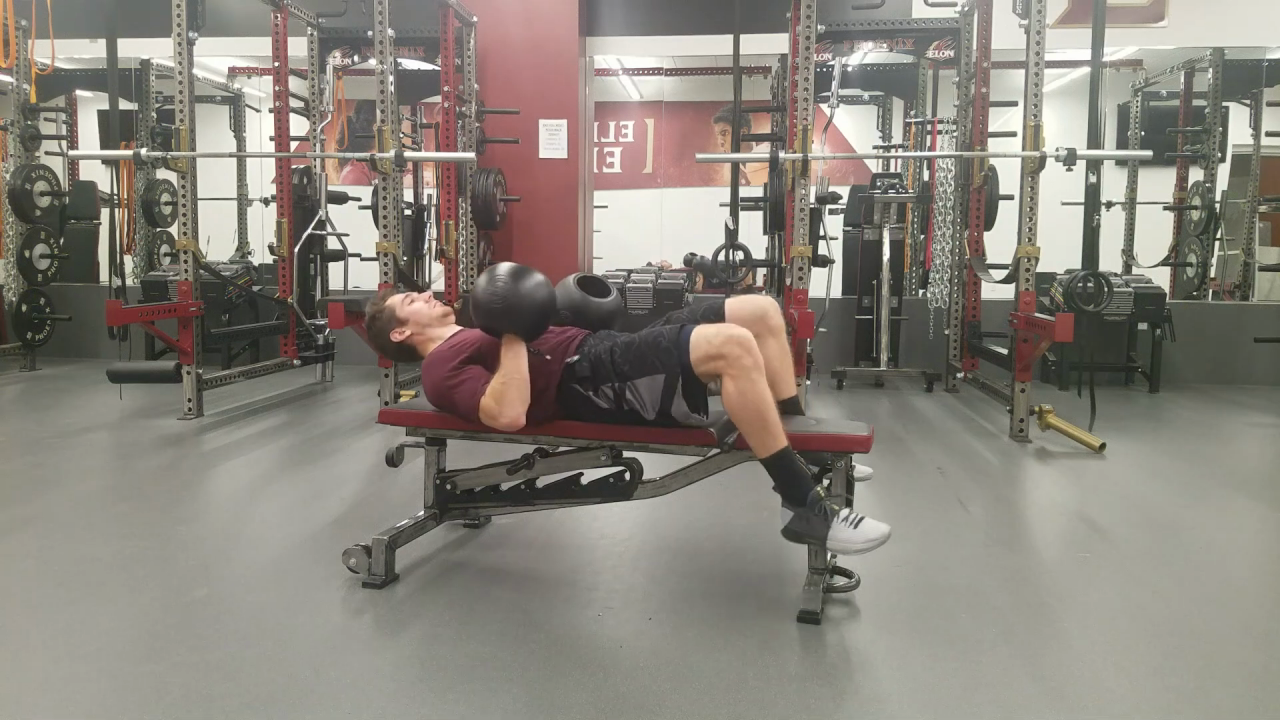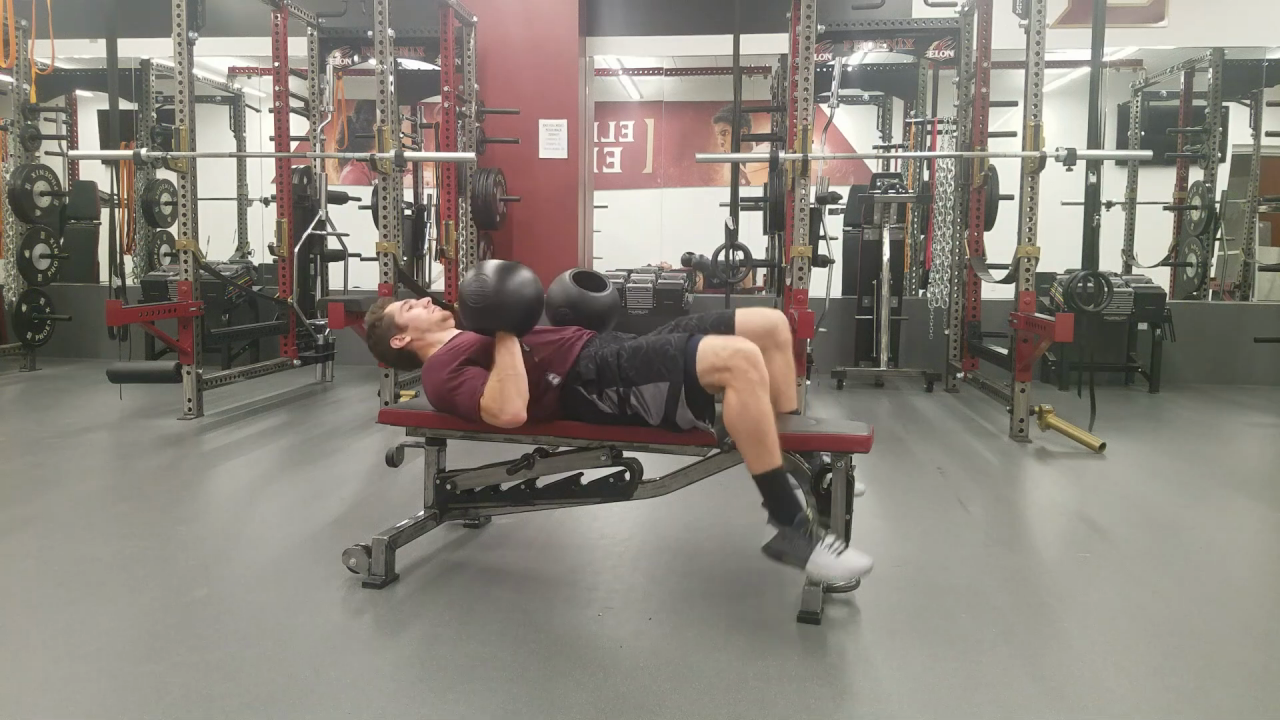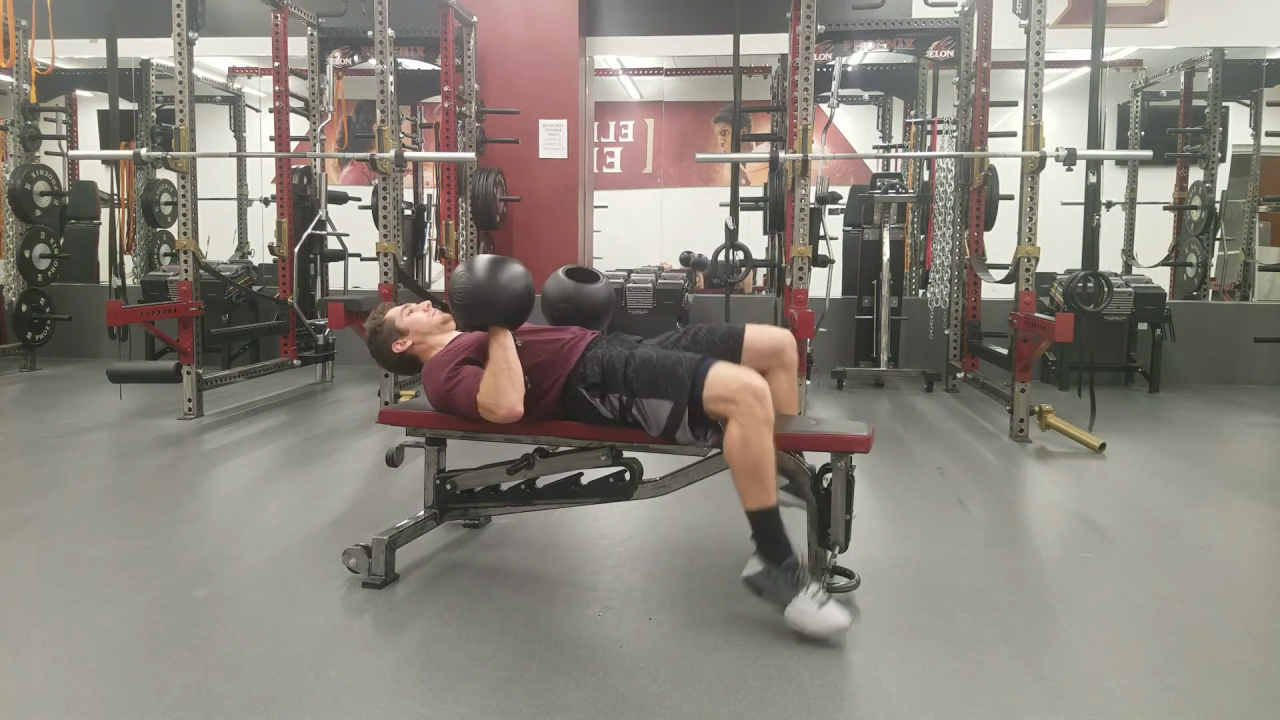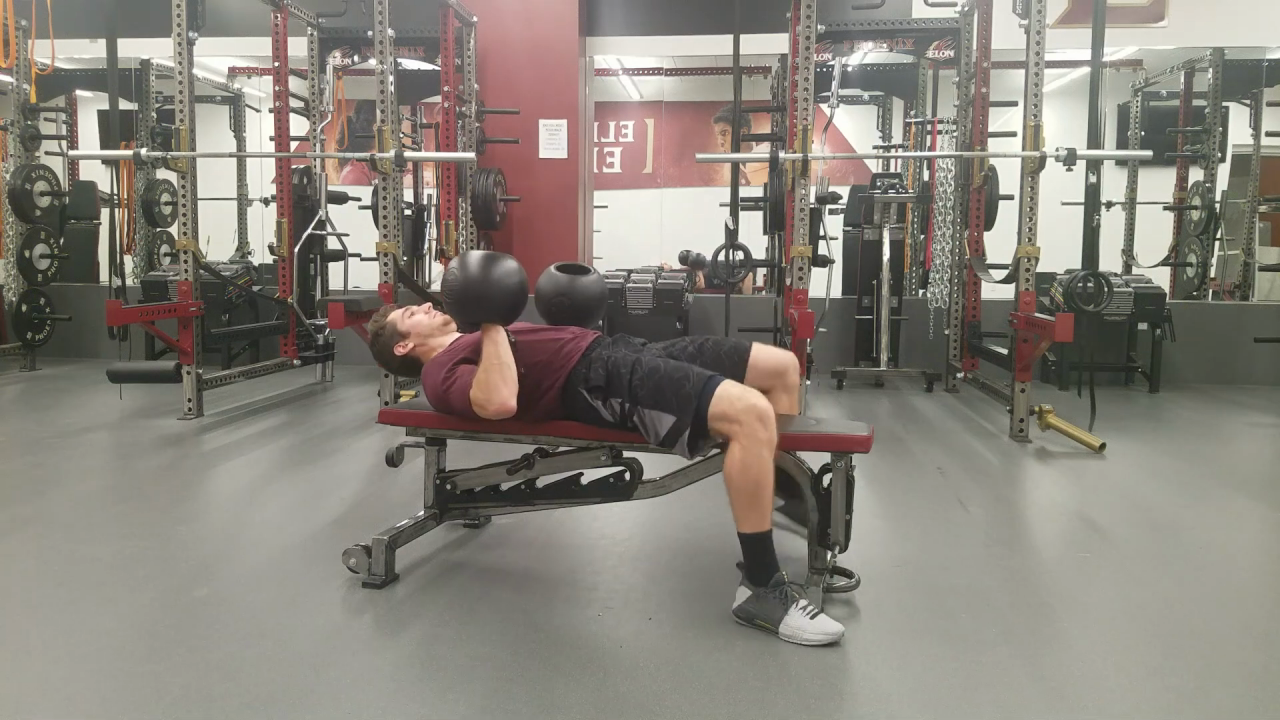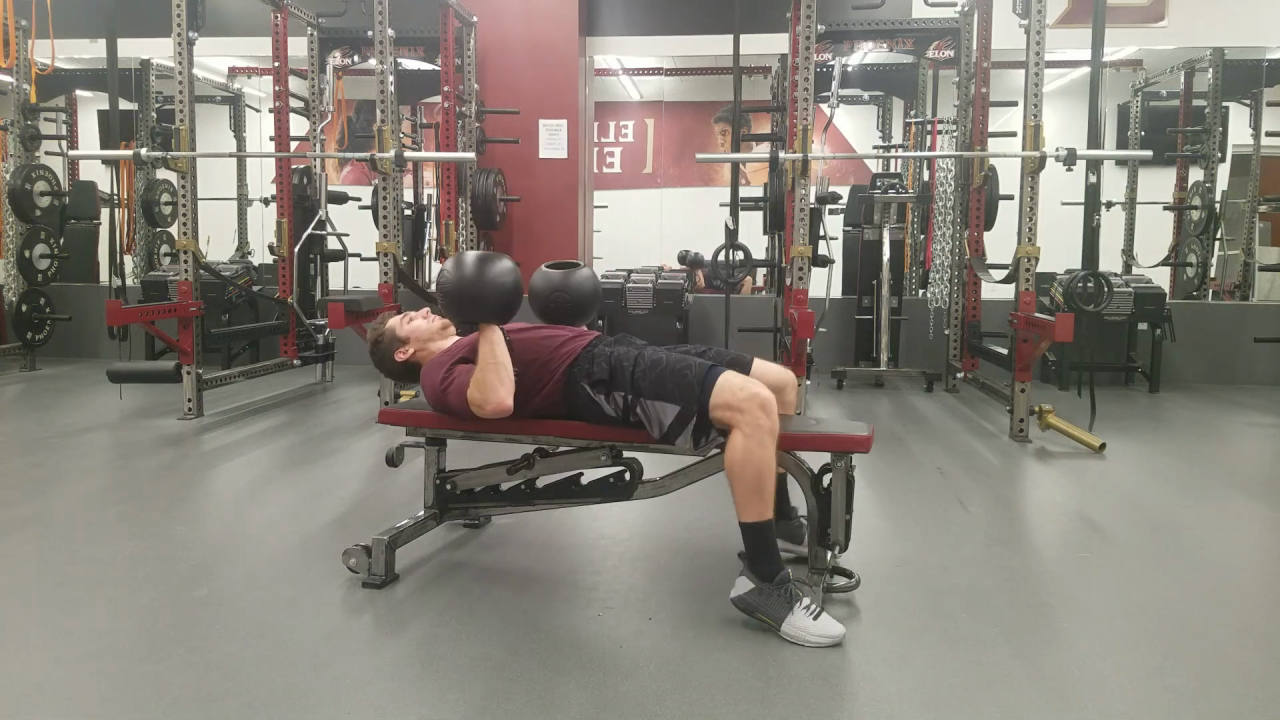
dt=0.1s
person 1, frame 1
left shoulder: (465, 344)
right shoulder: (441, 370)
right elbow: (509, 415)
right wrist: (511, 334)
left hip: (609, 348)
right hip: (595, 381)
left knee: (761, 311)
right knee: (735, 345)
left ankle: (802, 455)
right ankle: (804, 506)
person 1, frame 2
left shoulder: (468, 343)
right shoulder: (444, 373)
right elbow: (512, 411)
right wrist: (505, 334)
left hip: (613, 349)
right hip: (597, 383)
left knee: (769, 324)
right knee: (741, 358)
right ankle: (790, 528)
person 1, frame 3
left shoulder: (463, 344)
right shoulder: (443, 369)
right elbow: (507, 404)
right wrist: (498, 326)
left hip: (612, 350)
right hip: (597, 382)
left knee: (776, 344)
right knee: (748, 393)
right ankle: (775, 564)
person 1, frame 4
left shoulder: (468, 346)
right shoulder: (441, 371)
right elbow: (501, 402)
right wrist: (491, 324)
left hip: (617, 351)
right hip: (602, 382)
left knee: (781, 366)
right knee: (751, 415)
right ankle: (761, 587)
person 1, frame 5
left shoulder: (468, 349)
right shoulder: (440, 373)
right elbow: (498, 401)
right wrist: (486, 324)
right hip: (601, 378)
left knee: (779, 383)
right knee: (755, 408)
left ankle: (782, 517)
right ankle: (764, 581)
